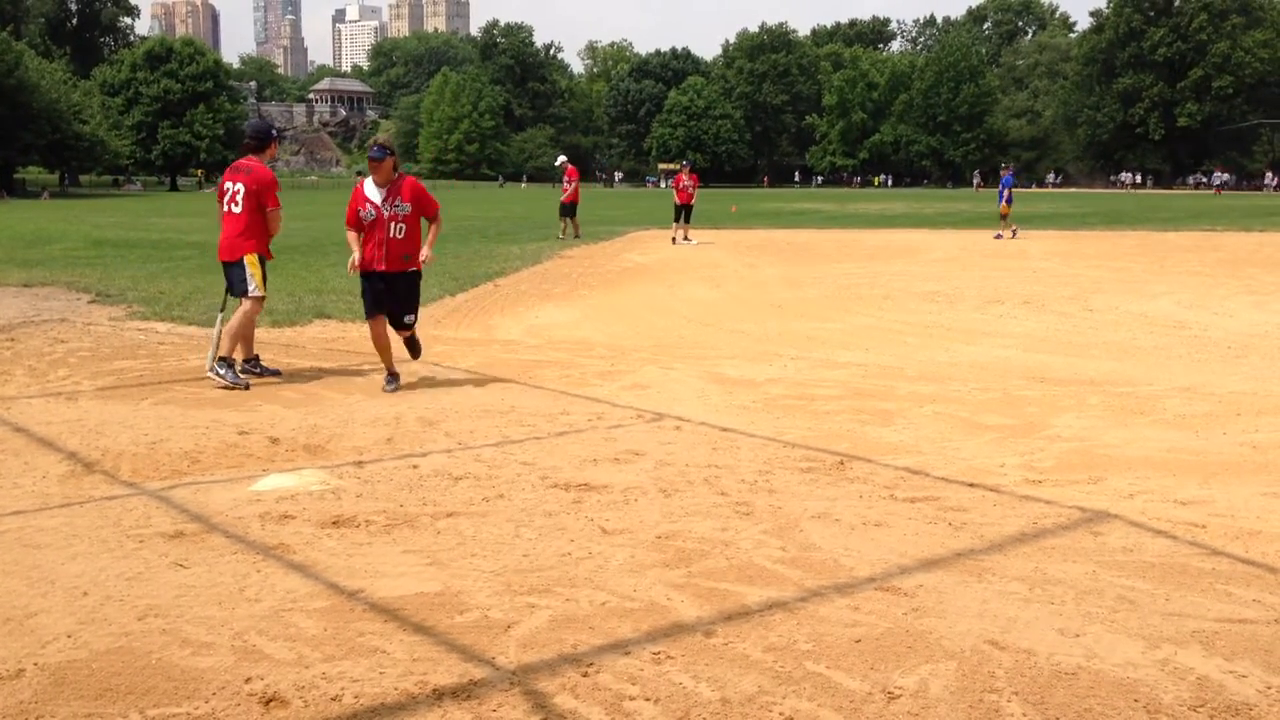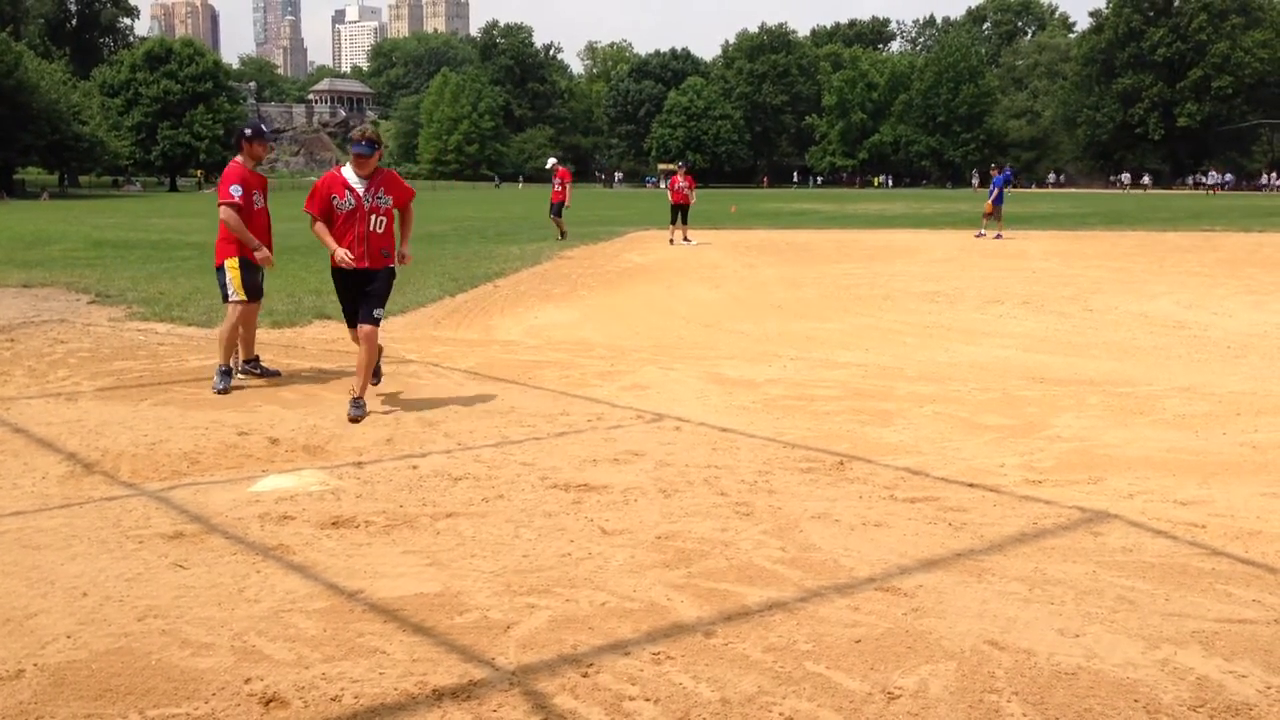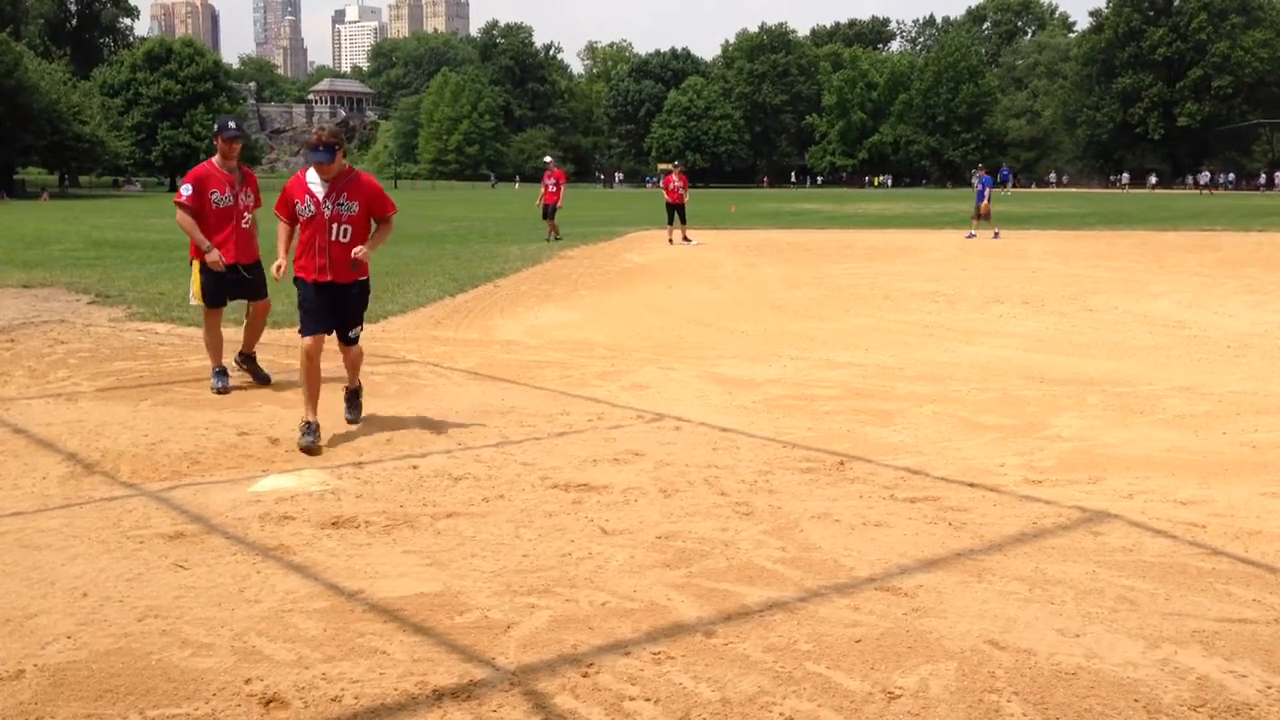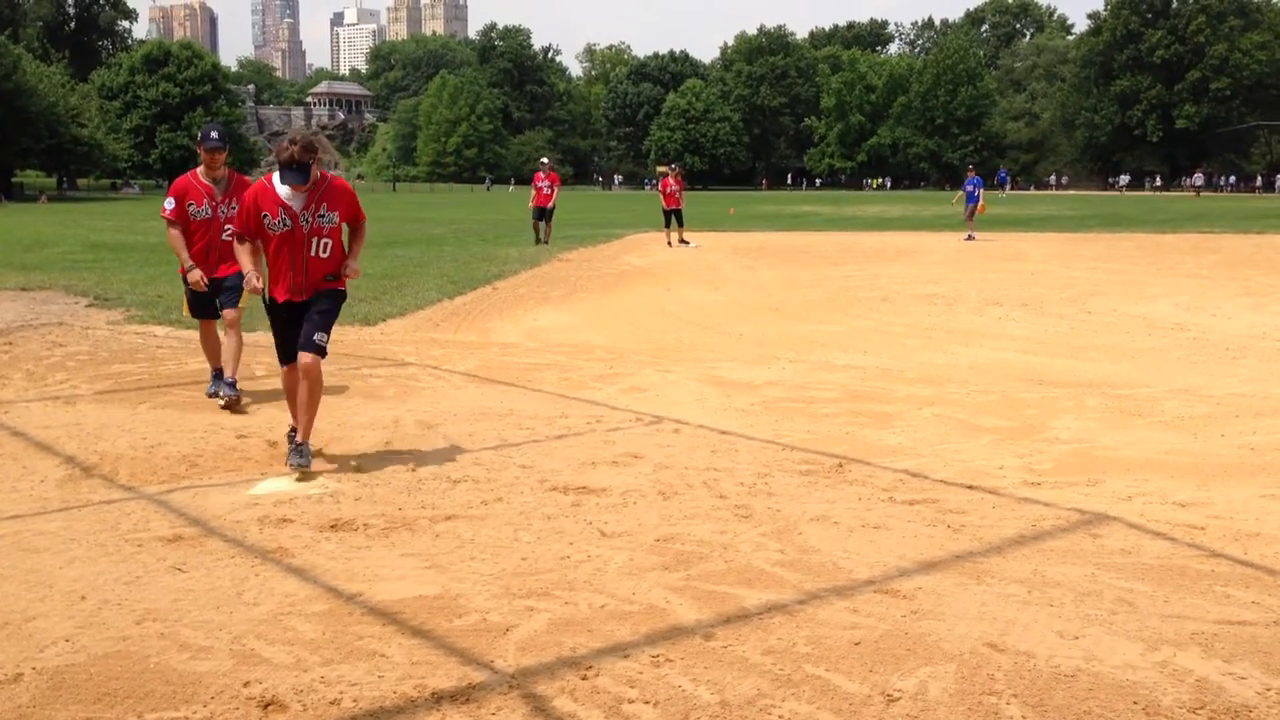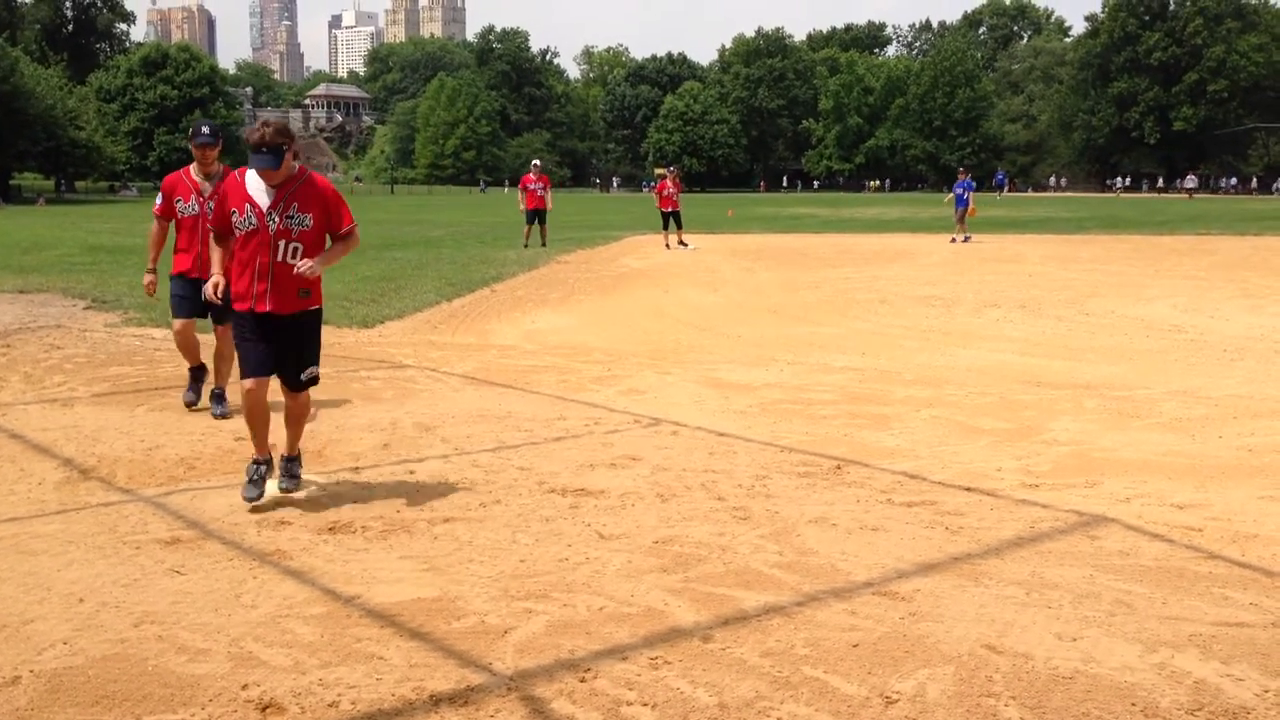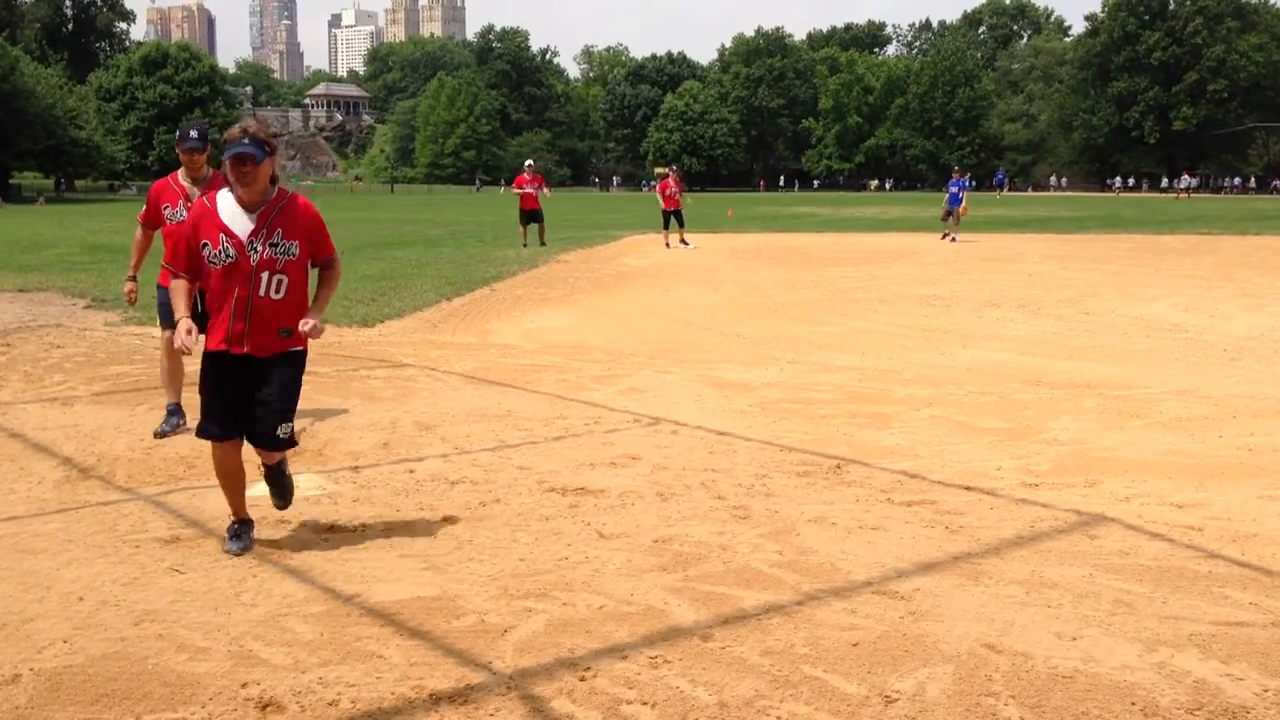
dt=0.3s
person 1, frame 1
left shoulder: (412, 187)
right shoulder: (360, 192)
left elbow: (436, 218)
right elbow: (353, 228)
left wrist: (428, 247)
right wrist: (355, 251)
left hip: (405, 269)
right hip: (372, 270)
left knee: (402, 326)
right knee: (375, 323)
left ankle: (409, 332)
right ankle: (391, 371)
person 1, frame 2
left shoulder: (392, 181)
right shoulder: (330, 180)
left elbow: (407, 207)
right elbow: (316, 219)
left wrist: (404, 244)
right wrist: (335, 248)
left hip: (380, 268)
right hip: (345, 268)
left knee: (367, 330)
right knee: (357, 332)
left ankle: (358, 397)
right ankle: (374, 352)
person 1, frame 3
left shoulder: (364, 184)
right shoulder: (296, 183)
left elbow: (386, 221)
right elbow: (286, 220)
left wrist: (370, 246)
right wrist: (282, 255)
left hip: (352, 281)
right hip: (310, 279)
left knee: (350, 345)
right knee: (309, 345)
left ankle: (352, 387)
right ankle: (309, 422)
person 1, frame 4
left shoulder: (339, 189)
right shoulder: (260, 192)
left elbow: (358, 224)
right elbow: (243, 236)
left wrist: (353, 259)
right wrist: (250, 270)
left hip: (326, 291)
right hip: (281, 295)
left knee: (309, 361)
right knee: (289, 368)
left ankle: (302, 442)
right ankle: (297, 427)
person 1, frame 5
left shoulder: (318, 189)
right shoulder: (232, 187)
left elbow: (350, 236)
right elbow: (219, 235)
left wrist: (321, 262)
right wrist: (218, 272)
left hip: (300, 310)
right hip: (249, 308)
left knee: (297, 390)
right knee: (251, 387)
left ankle: (292, 453)
right ankle: (261, 459)
person 1, frame 6
left shoulder: (300, 213)
right shoulder: (202, 214)
left elbow: (329, 265)
right elbow: (180, 274)
left wrist: (316, 313)
right wrist: (183, 319)
left hip: (281, 351)
right hip: (222, 350)
left knee: (269, 445)
right knee: (223, 443)
left ankle: (274, 460)
right ankle: (240, 520)
person 2, frame 1
left shoulder: (233, 170)
right shoulder: (265, 176)
left elbow: (222, 206)
right elbow: (274, 219)
right wrist: (273, 236)
left hip: (231, 247)
right hip: (247, 249)
left knee: (249, 305)
right knee: (250, 304)
left ankle: (249, 362)
right ankle: (222, 363)
person 2, frame 2
left shoulder: (250, 175)
right shoulder: (236, 174)
right elbow: (228, 215)
left wrist: (257, 249)
right wrist: (257, 247)
left hip: (246, 254)
right hip: (236, 254)
left knee: (252, 307)
right knee: (237, 309)
left ankle: (248, 362)
right ankle: (222, 370)
person 2, frame 3
left shoulder: (248, 176)
right shoulder: (199, 175)
right elbow: (182, 214)
left wrist: (256, 249)
right wrist: (206, 248)
left hip: (247, 256)
right hip: (211, 258)
left knee: (262, 306)
right knee: (213, 314)
left ankle: (246, 357)
right ankle: (219, 371)
person 2, frame 4
left shoulder: (242, 185)
right shoulder: (182, 186)
right elbow: (173, 230)
right wrist: (189, 267)
left hip: (232, 267)
right hip: (198, 270)
left knee: (232, 319)
right knee: (207, 325)
left ankle: (230, 384)
right ankle: (216, 374)
person 2, frame 5
right shoulder: (173, 183)
right elbow: (160, 225)
right wrist: (151, 267)
right hip: (185, 270)
left knee: (224, 331)
right knee: (181, 328)
left ankle: (218, 394)
right ankle: (197, 369)
person 2, frame 6
left shoulder: (224, 187)
right shoulder: (160, 189)
right elbow: (144, 232)
right wrist: (131, 275)
right hip: (172, 281)
right knee: (170, 341)
right ankle: (174, 411)
